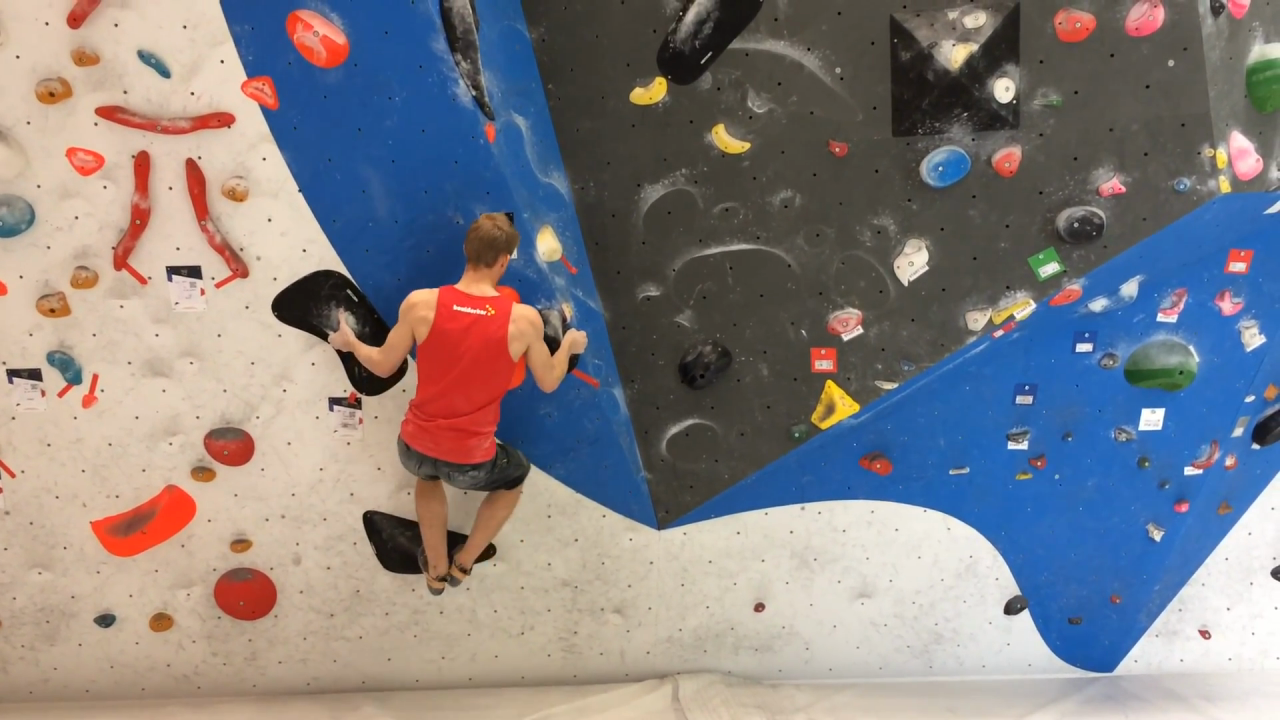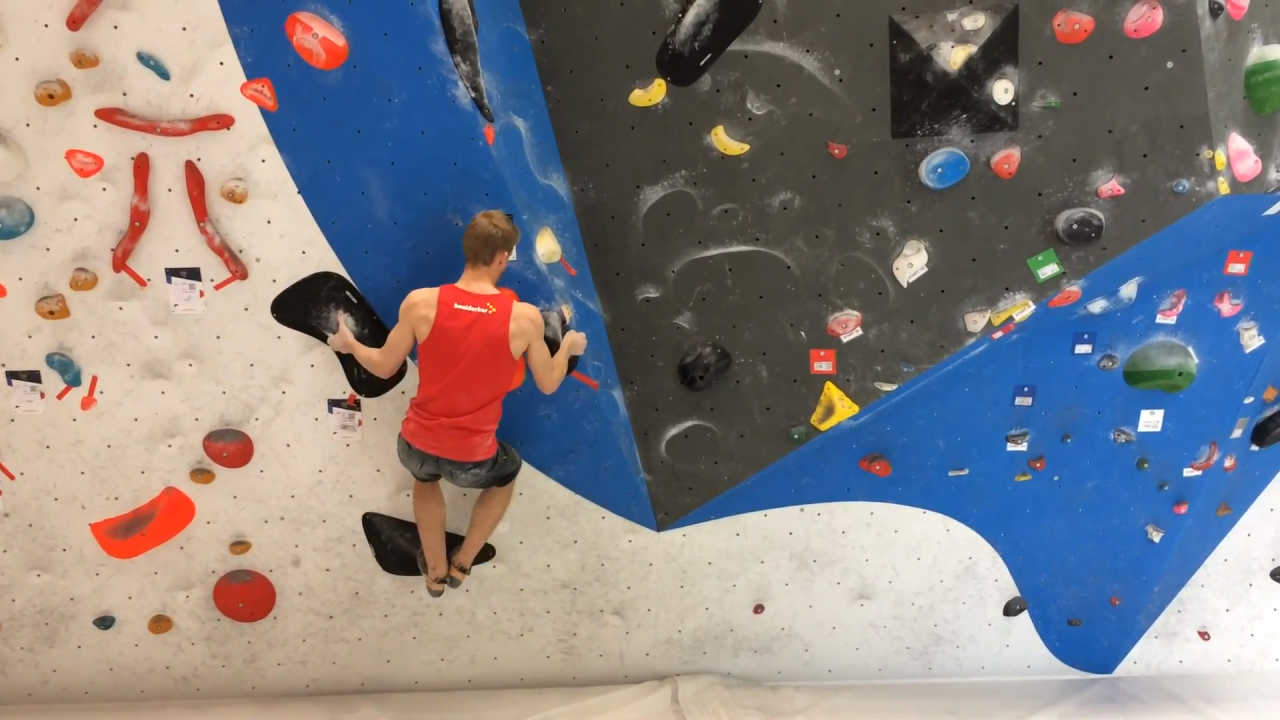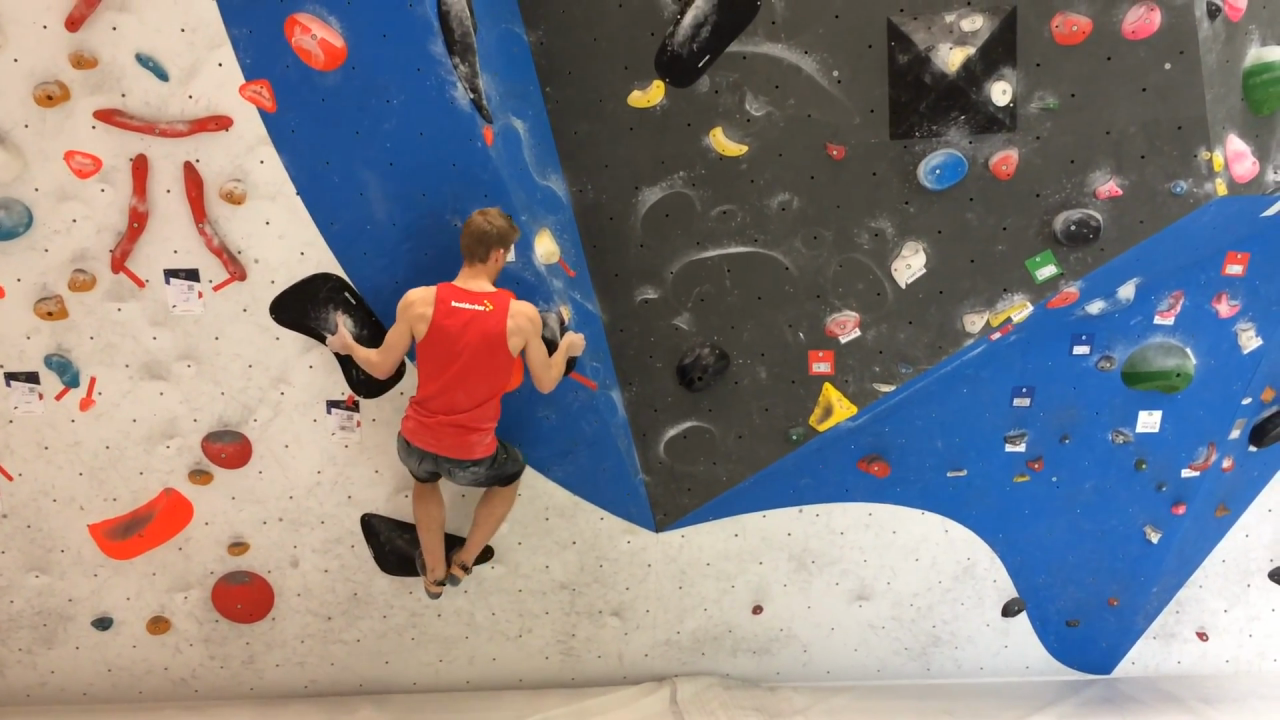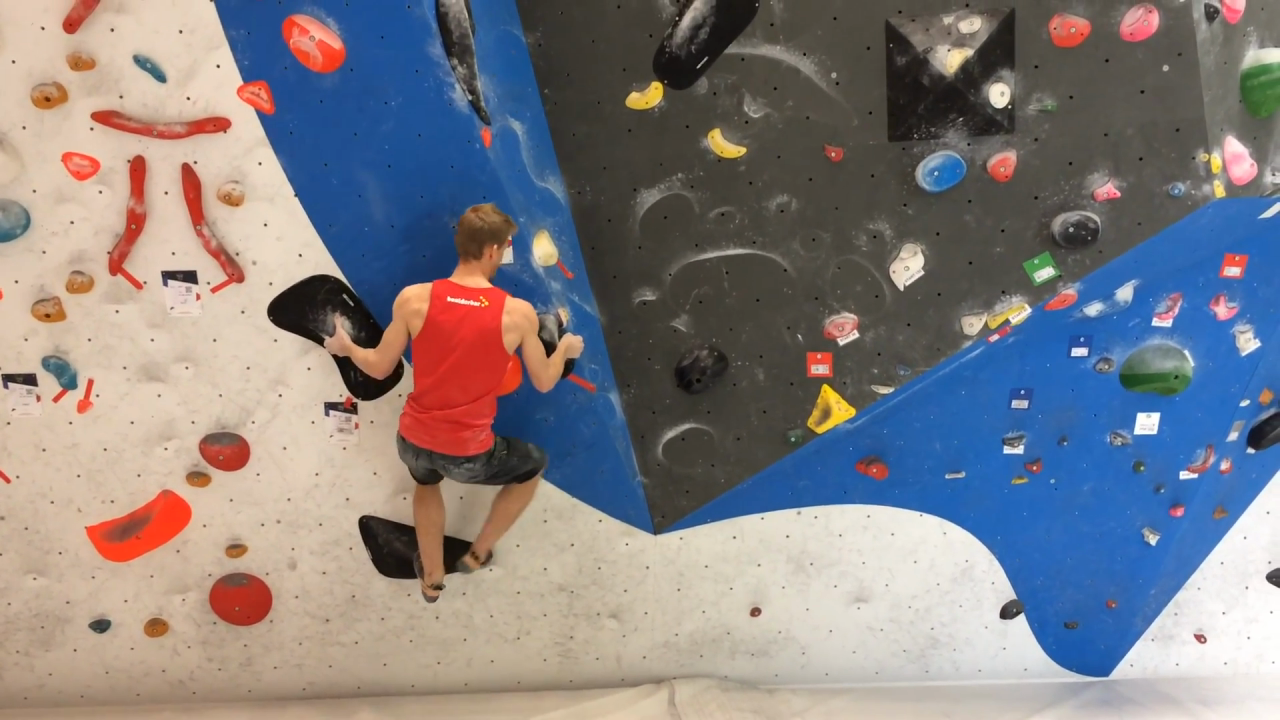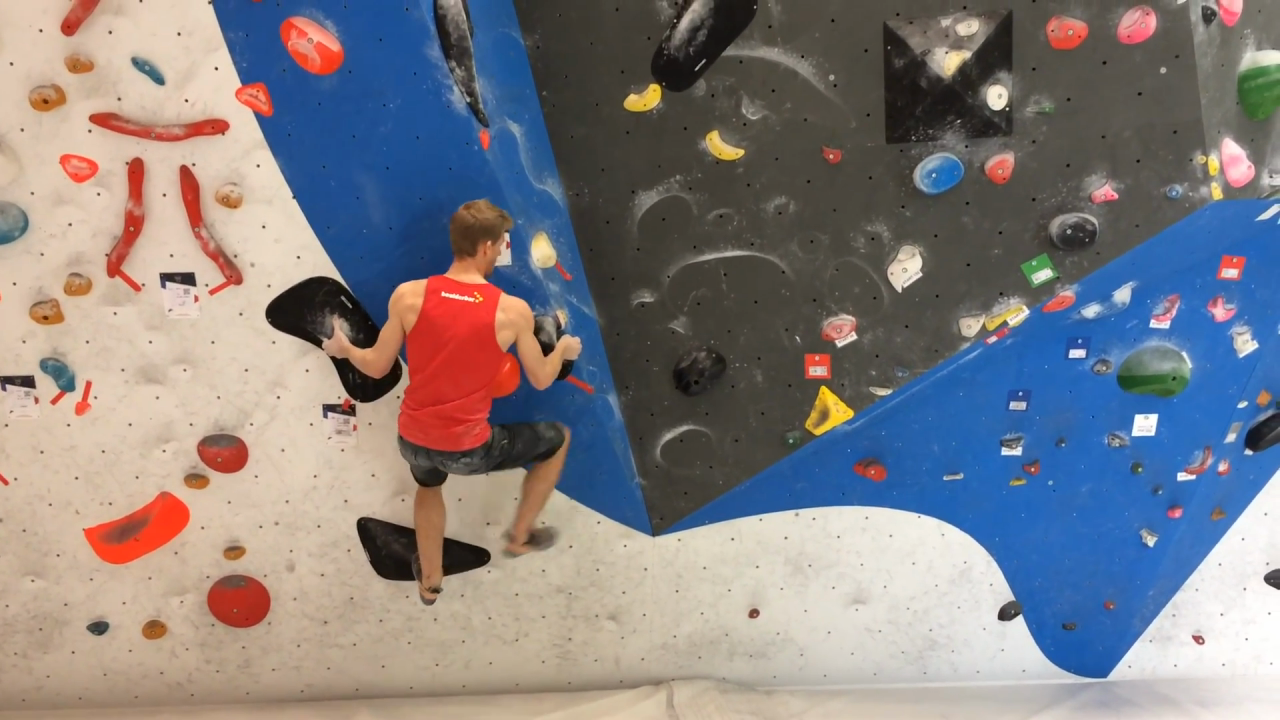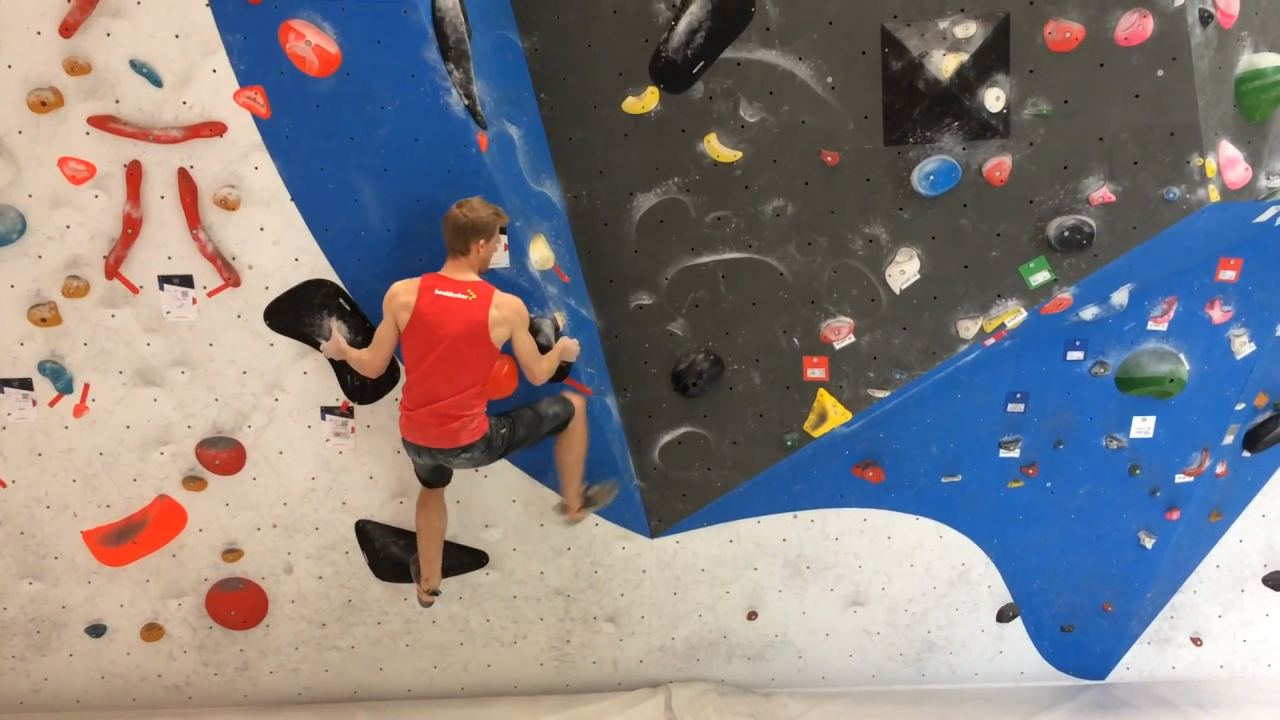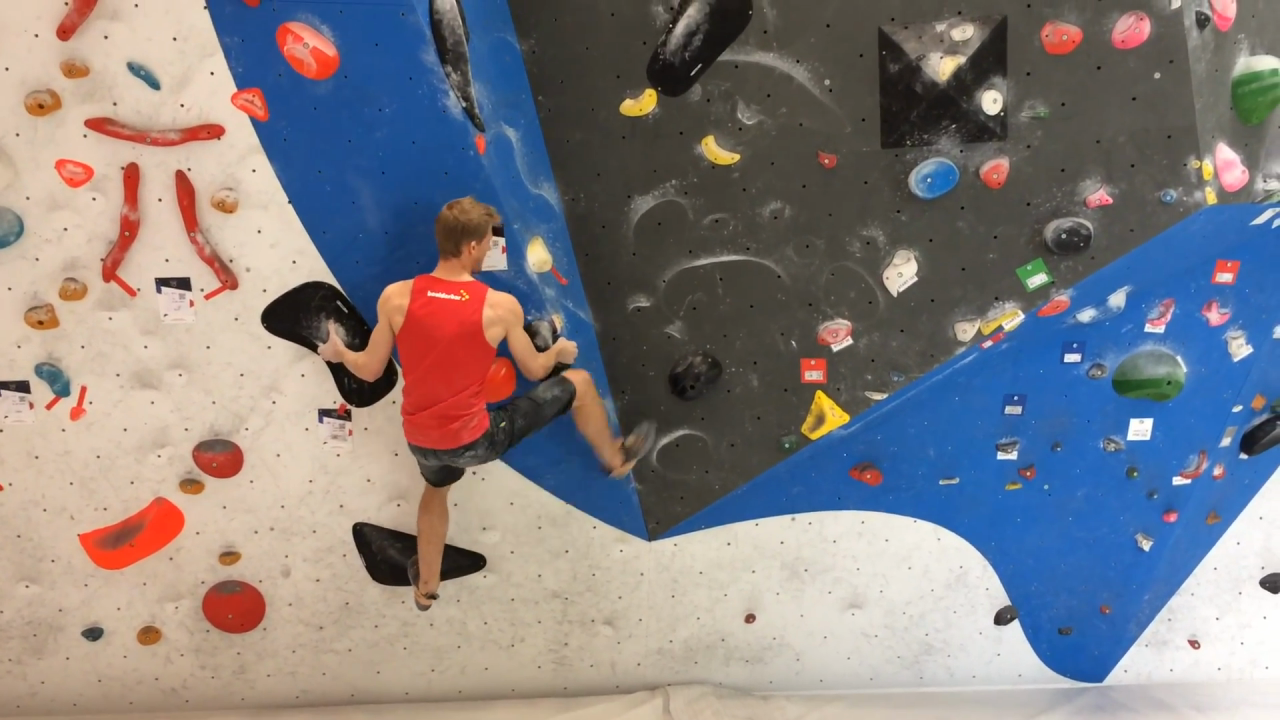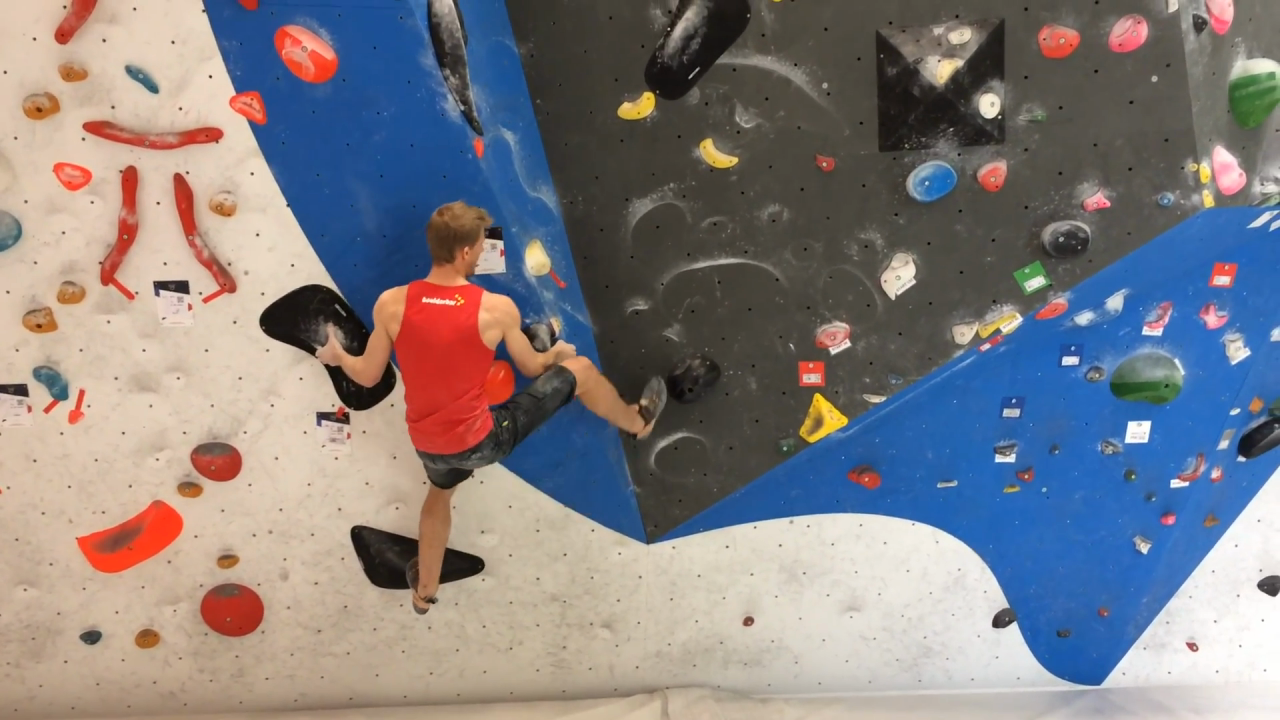
dt=0.1s
person 1, frame 1
left shoulder: (420, 304)
right shoulder: (524, 320)
left elbow: (383, 365)
right elbow: (548, 382)
left wrist: (349, 342)
right wrist: (569, 344)
left hip: (415, 446)
right hip: (471, 461)
left knee: (428, 476)
right knee: (514, 476)
left ankle: (436, 571)
right ankle: (462, 565)
person 1, frame 2
left shoulder: (420, 303)
right shoulder: (525, 318)
left elbow: (383, 367)
right elbow: (548, 383)
left wrist: (348, 344)
right wrist: (568, 346)
left hip: (416, 445)
right hip: (472, 459)
left knee: (426, 478)
right knee: (507, 474)
left ankle: (435, 573)
right ankle: (460, 564)
person 1, frame 3
left shoulder: (417, 302)
right shoulder: (523, 316)
left elbow: (382, 367)
right elbow: (546, 383)
left wrist: (347, 345)
right wrist: (566, 347)
left hip: (416, 443)
right hip: (471, 457)
left knee: (426, 480)
right knee: (512, 473)
left ankle: (434, 575)
right ankle: (462, 562)
person 1, frame 4
left shoulder: (413, 299)
right shoulder: (519, 313)
left elbow: (379, 367)
right elbow: (545, 381)
left wrist: (345, 346)
right wrist: (565, 348)
left hip: (414, 441)
right hip: (469, 454)
left knee: (426, 484)
right knee: (532, 467)
left ankle: (431, 578)
right ankle: (478, 553)
person 1, frame 5
left shoulder: (407, 296)
right shoulder: (513, 311)
left elbow: (376, 366)
right elbow: (541, 379)
left wrist: (340, 347)
right wrist: (563, 351)
left hip: (414, 438)
right hip: (468, 449)
left knee: (429, 485)
right knee: (556, 440)
left ankle: (429, 583)
right ankle: (520, 537)
person 1, frame 6
left shoulder: (402, 294)
right shoulder: (507, 307)
left elbow: (373, 367)
right elbow: (537, 374)
left wrist: (340, 349)
right wrist: (562, 350)
left hip: (415, 437)
right hip: (469, 443)
left knee: (432, 488)
right knee: (572, 407)
left ankle: (428, 584)
right ankle: (575, 503)
person 1, frame 7
left shoulder: (395, 297)
right shoulder: (501, 307)
left elbow: (369, 370)
right elbow: (534, 370)
left wrist: (337, 352)
right wrist: (560, 351)
left hip: (421, 440)
right hip: (474, 440)
left knee: (436, 490)
right knee: (577, 384)
left ankle: (425, 587)
right ankle: (617, 457)
person 1, frame 8
left shoulder: (390, 304)
right shoulder: (497, 308)
left elbow: (367, 376)
right elbow: (533, 368)
left wrist: (336, 355)
right wrist: (558, 353)
left hip: (428, 444)
right hip: (480, 441)
left knee: (440, 492)
right knee: (579, 370)
left ankle: (424, 591)
right ankle: (636, 421)
